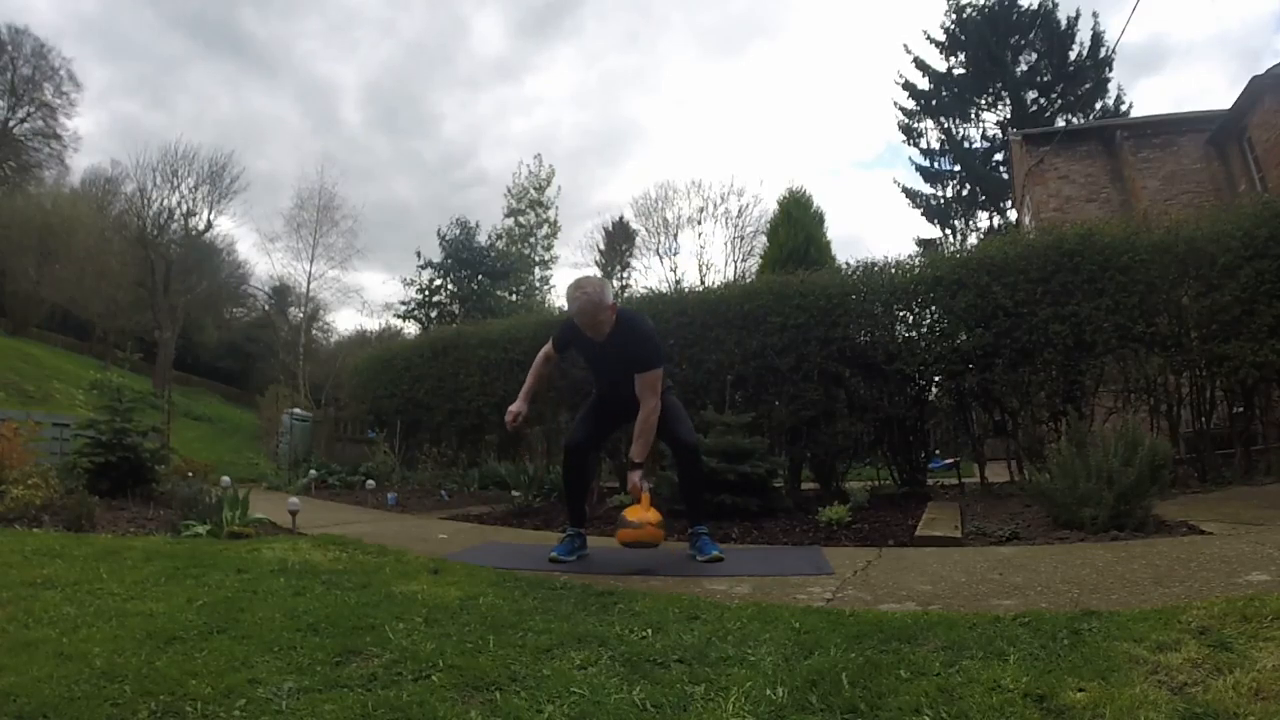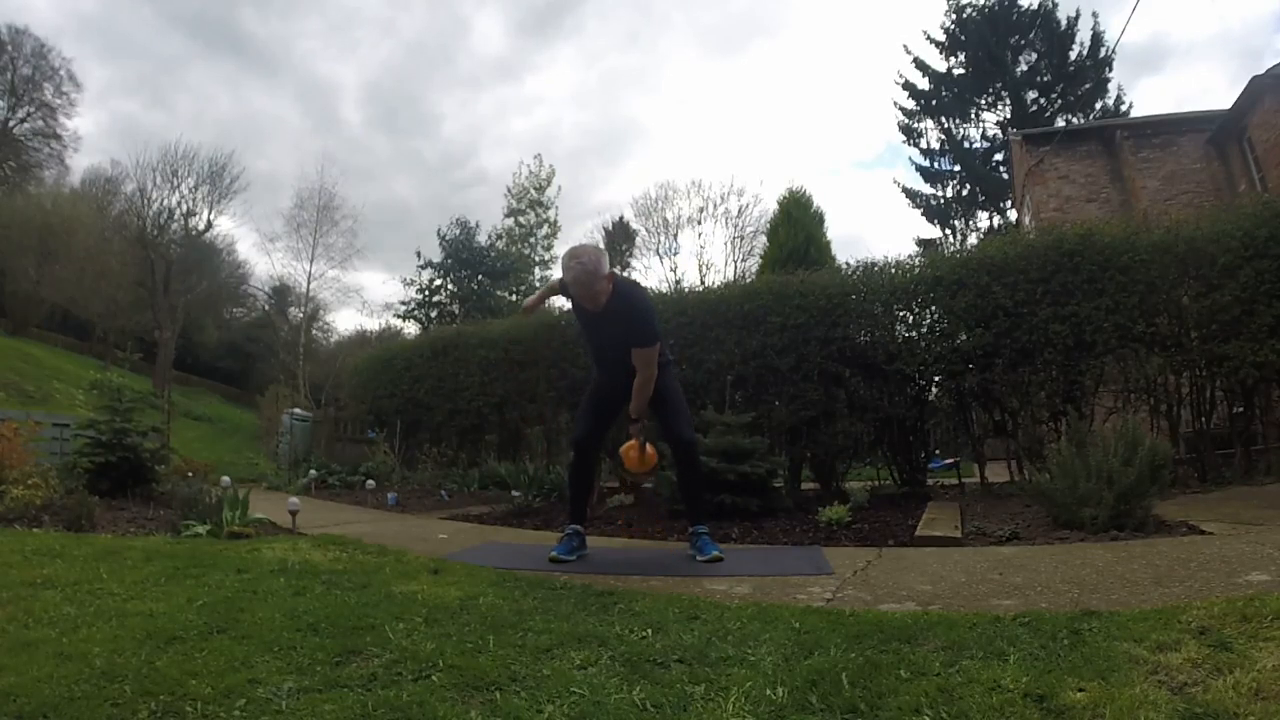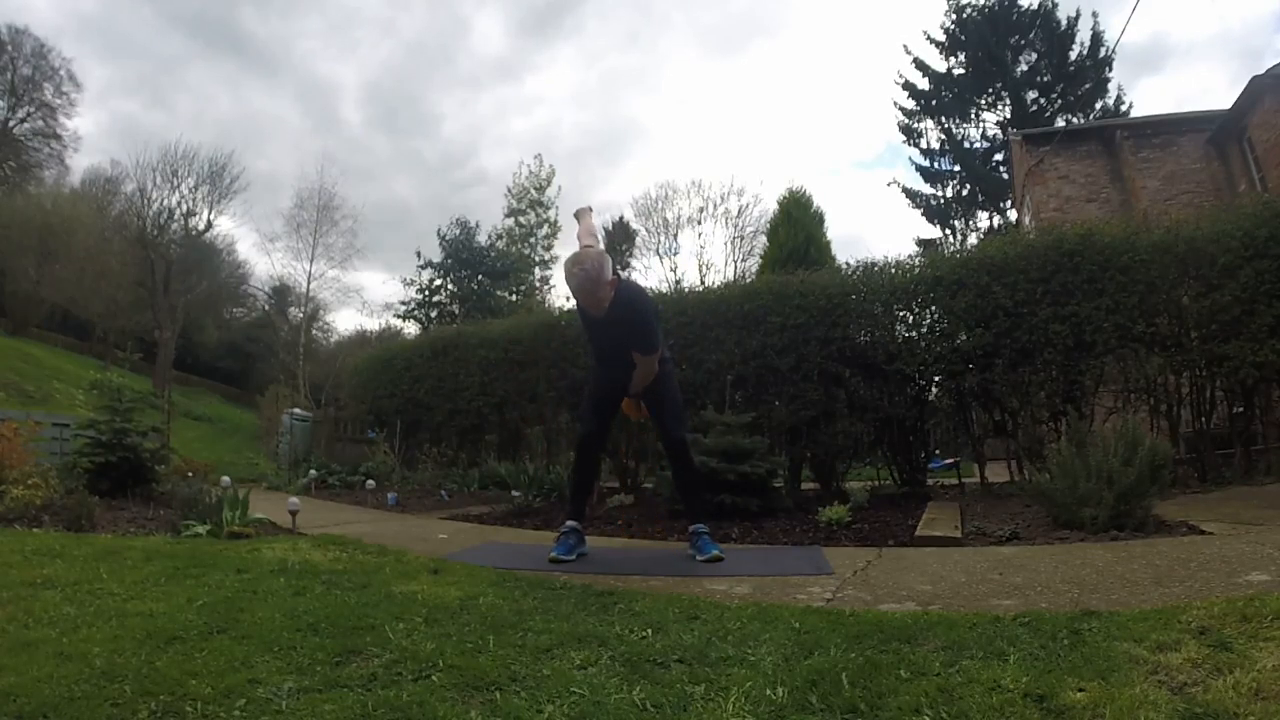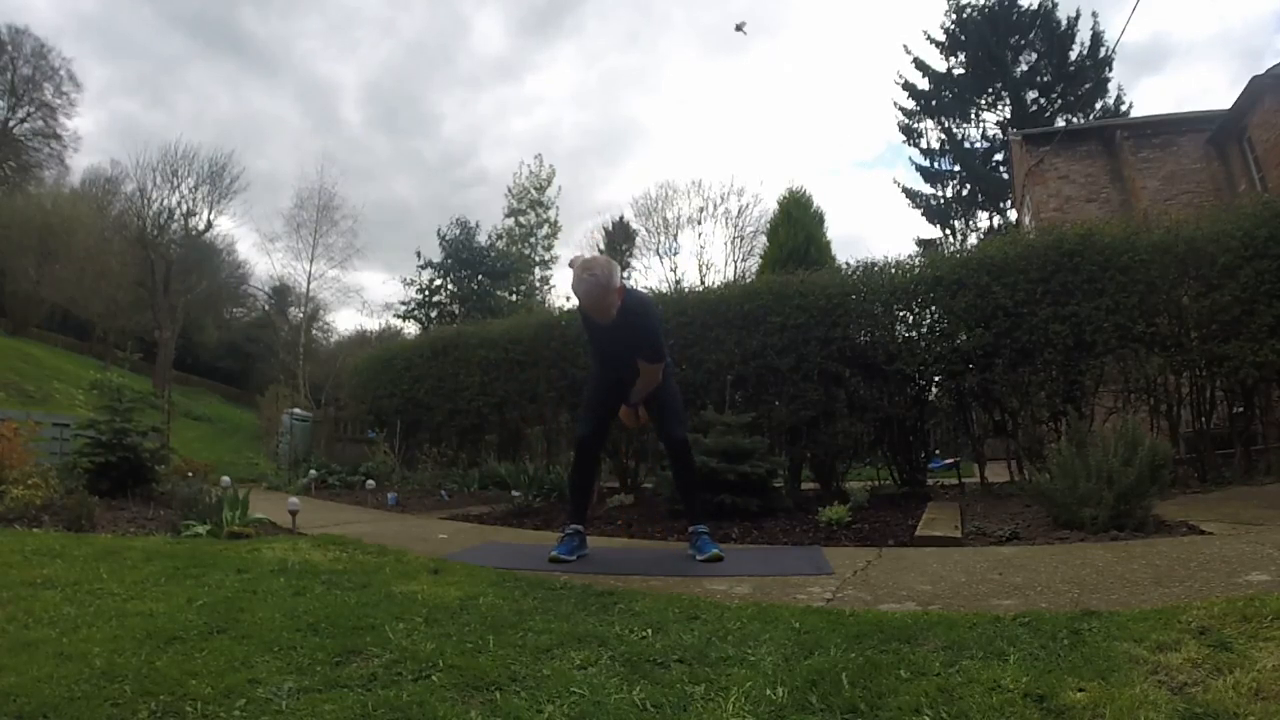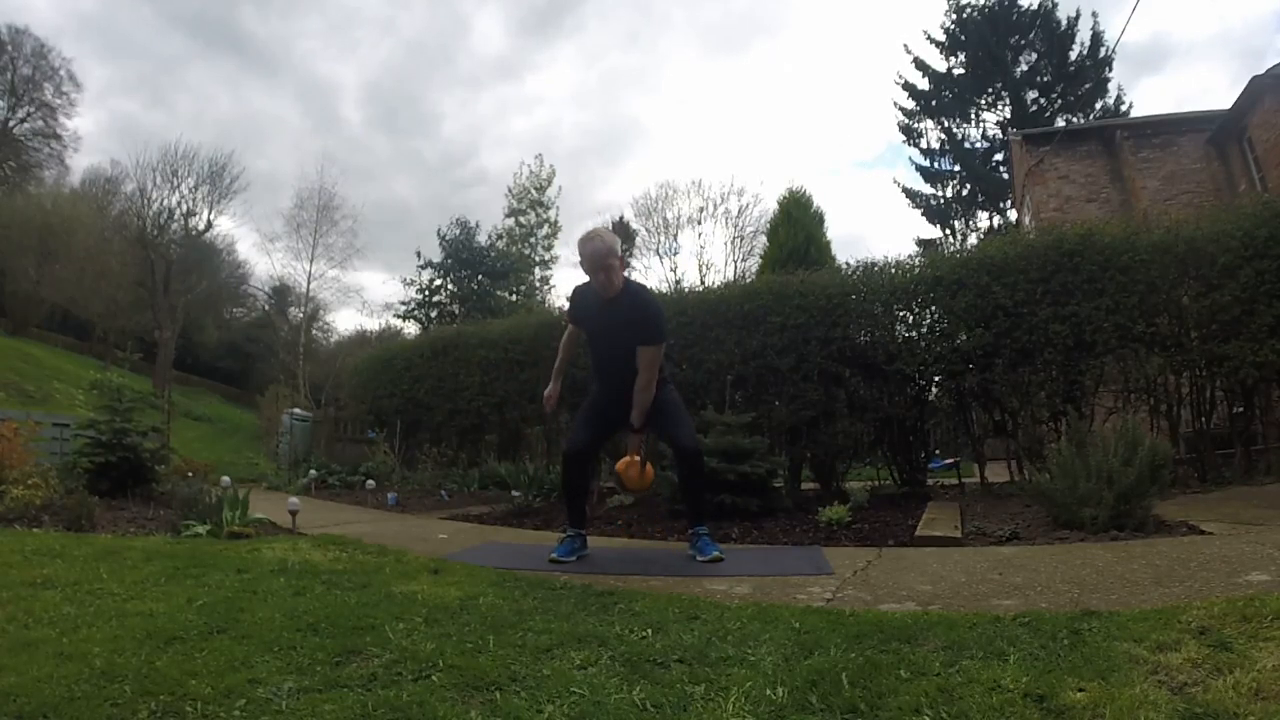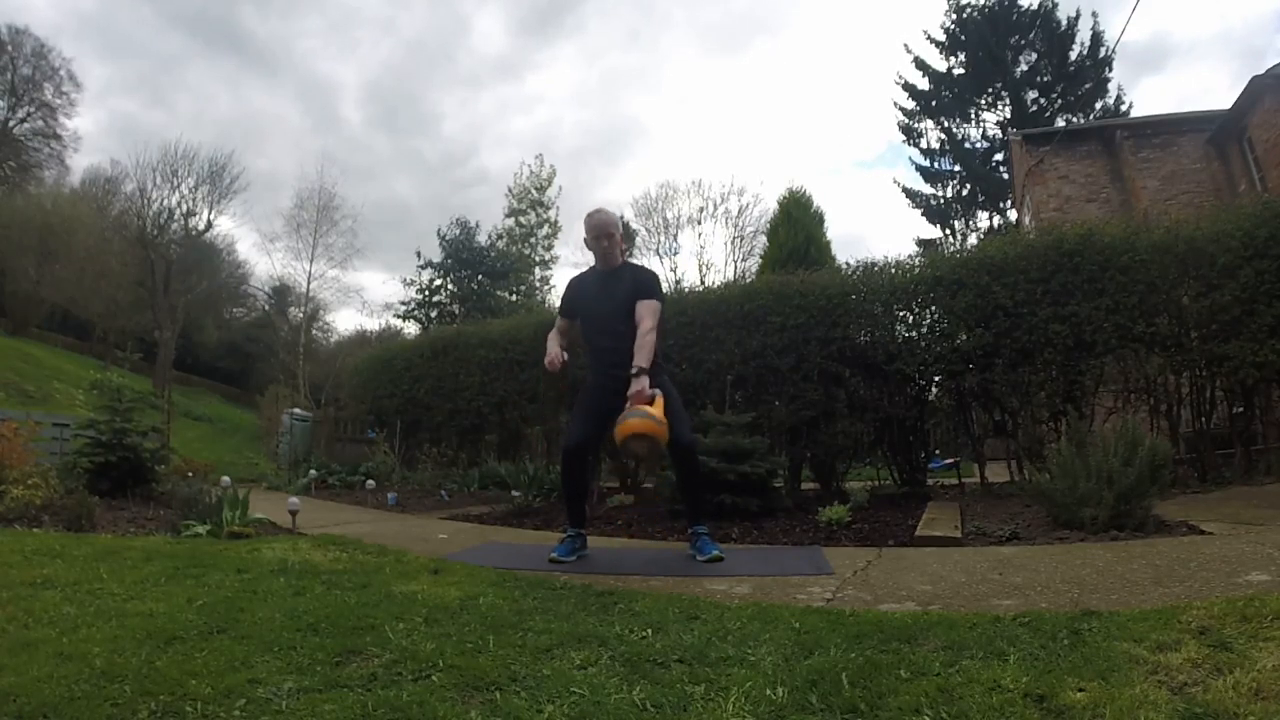
dt=0.2s
person 1, frame 1
left shoulder: (639, 330)
right shoulder: (573, 328)
left elbow: (649, 402)
right elbow: (546, 355)
left wrist: (636, 465)
right wrist: (522, 399)
left hip: (653, 394)
right hip: (608, 397)
left knee: (687, 445)
right knee: (575, 446)
left ankle: (698, 532)
right ankle: (575, 533)
person 1, frame 2
left shoulder: (635, 302)
right shoulder: (578, 286)
left elbow: (646, 373)
left wrist: (635, 419)
right wrist: (539, 297)
left hip: (654, 371)
right hip: (608, 376)
left knee: (683, 441)
right knee: (583, 441)
left ankle: (698, 532)
right ankle: (575, 532)
person 1, frame 3
left shoulder: (638, 305)
right shoulder: (585, 280)
left elbow: (647, 368)
right elbow: (589, 243)
left wrist: (631, 393)
left hip: (650, 371)
right hip: (606, 371)
left knee: (676, 442)
right knee: (587, 441)
left ankle: (698, 531)
right ankle: (573, 530)
person 1, frame 4
left shoulder: (644, 317)
right shoulder: (588, 287)
left elbow: (651, 376)
right elbow: (587, 263)
left wrist: (631, 403)
right wrist: (578, 264)
left hip: (650, 380)
right hip: (607, 377)
left knee: (677, 442)
right knee: (585, 442)
left ankle: (698, 532)
right ankle: (574, 533)
person 1, frame 5
left shoulder: (645, 304)
right shoulder: (581, 297)
left elbow: (647, 376)
right elbow: (571, 335)
left wrist: (637, 429)
right wrist: (555, 381)
left hip: (653, 392)
right hip: (606, 393)
left knee: (689, 449)
right knee: (574, 452)
left ankle: (698, 532)
right ankle: (575, 534)
person 1, frame 6
left shoulder: (643, 279)
right shoulder: (578, 287)
left elbow: (647, 328)
right elbow: (559, 331)
left wrist: (641, 374)
right wrist: (553, 349)
left hip: (646, 379)
right hip: (600, 385)
left knee: (684, 444)
right knee: (573, 449)
left ankle: (698, 532)
right ankle: (576, 534)
